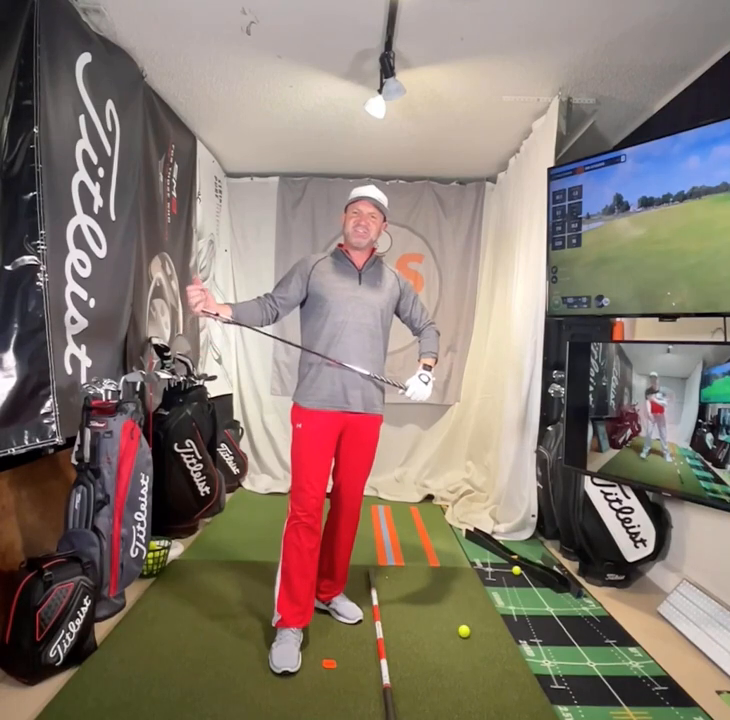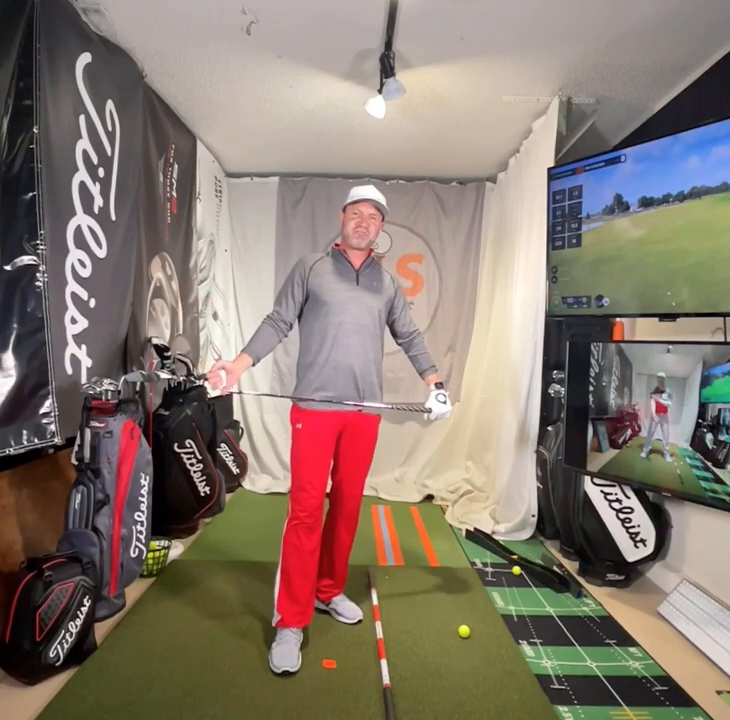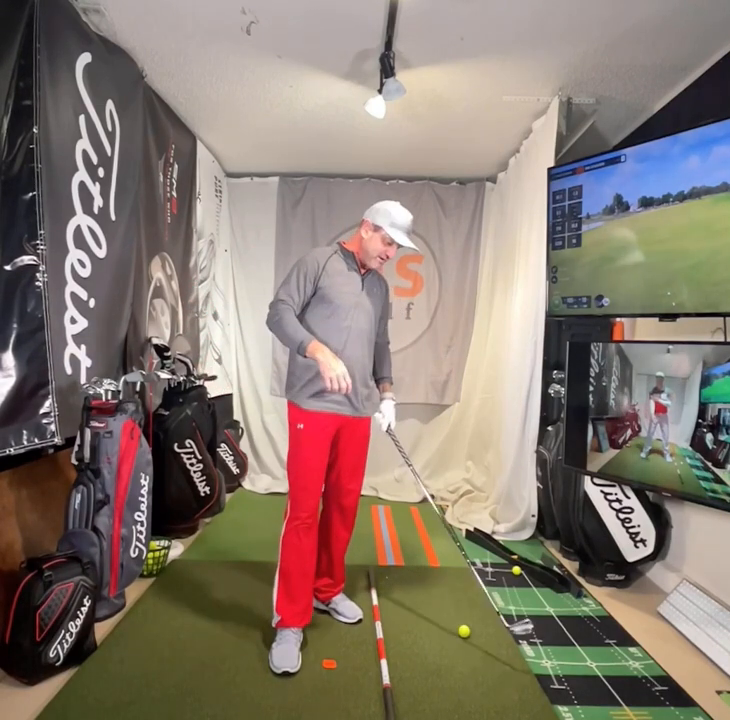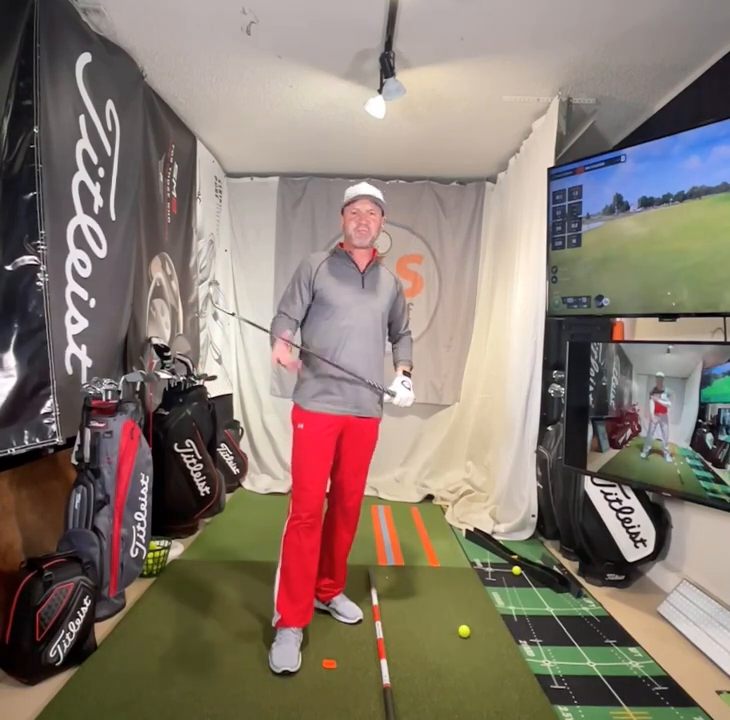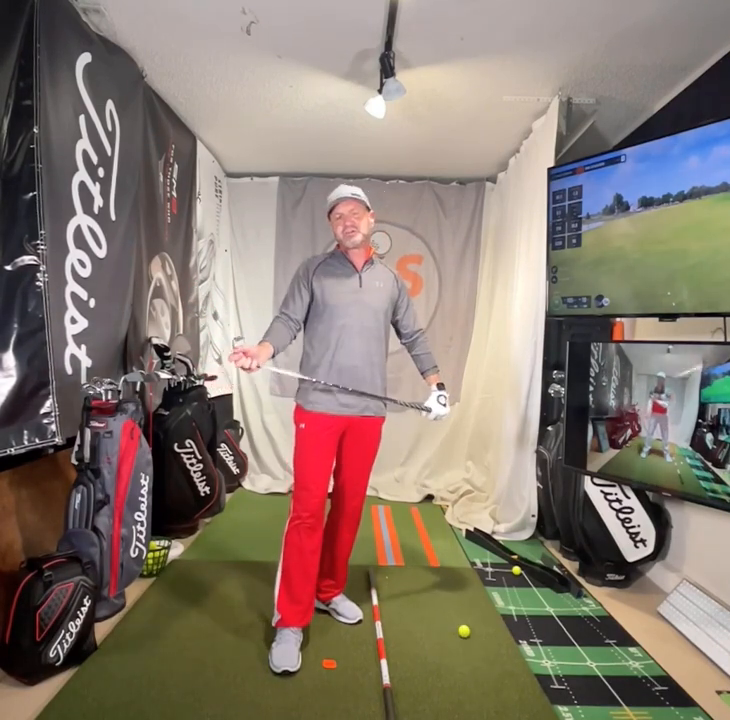
dt=1s
person 1, frame 1
left shoulder: (395, 281)
right shoulder: (312, 268)
left elbow: (426, 326)
right elbow: (271, 306)
left wrist: (426, 367)
right wrist: (219, 308)
left hip: (367, 410)
right hip: (315, 406)
left knee: (349, 504)
right knee: (305, 509)
left ankle: (330, 591)
right ankle: (290, 622)
person 1, frame 2
left shoulder: (388, 282)
right shoulder: (310, 268)
left elbow: (409, 336)
right elbow: (277, 323)
left wrist: (435, 383)
right wrist: (239, 364)
left hip: (365, 412)
right hip: (315, 407)
left knee: (348, 504)
right knee: (305, 509)
left ankle: (329, 590)
right ankle: (290, 622)
person 1, frame 3
left shoulder: (381, 285)
right shoulder: (318, 262)
right elbow: (279, 313)
left wrist: (385, 391)
right wrist: (320, 352)
left hip: (357, 411)
right hip: (312, 405)
left knee: (344, 502)
right knee: (303, 508)
left ankle: (328, 589)
right ankle: (290, 621)
person 1, frame 4
left shoulder: (390, 281)
right shoulder: (315, 266)
left elbow: (400, 333)
right elbow: (286, 317)
left wrist: (404, 372)
right wrist: (282, 342)
left hip: (367, 412)
right hip: (317, 406)
left knee: (349, 505)
right knee: (306, 510)
left ankle: (329, 591)
right ankle: (290, 621)
person 1, frame 5
left shoulder: (391, 280)
right shoulder: (313, 270)
left elbow: (412, 335)
right elbow: (288, 320)
left wrist: (434, 383)
right wrist: (263, 350)
left hip: (369, 412)
right hip: (319, 407)
left knee: (350, 506)
right knee: (307, 510)
left ankle: (329, 591)
right ankle: (290, 621)
